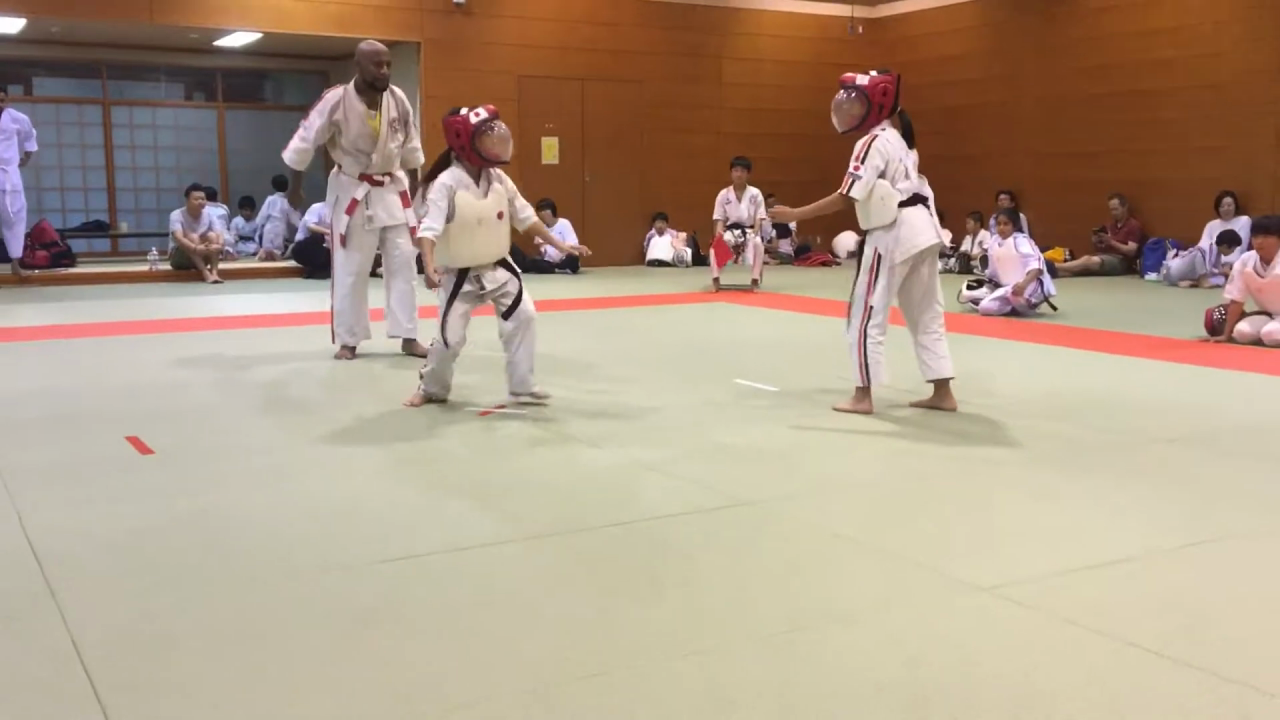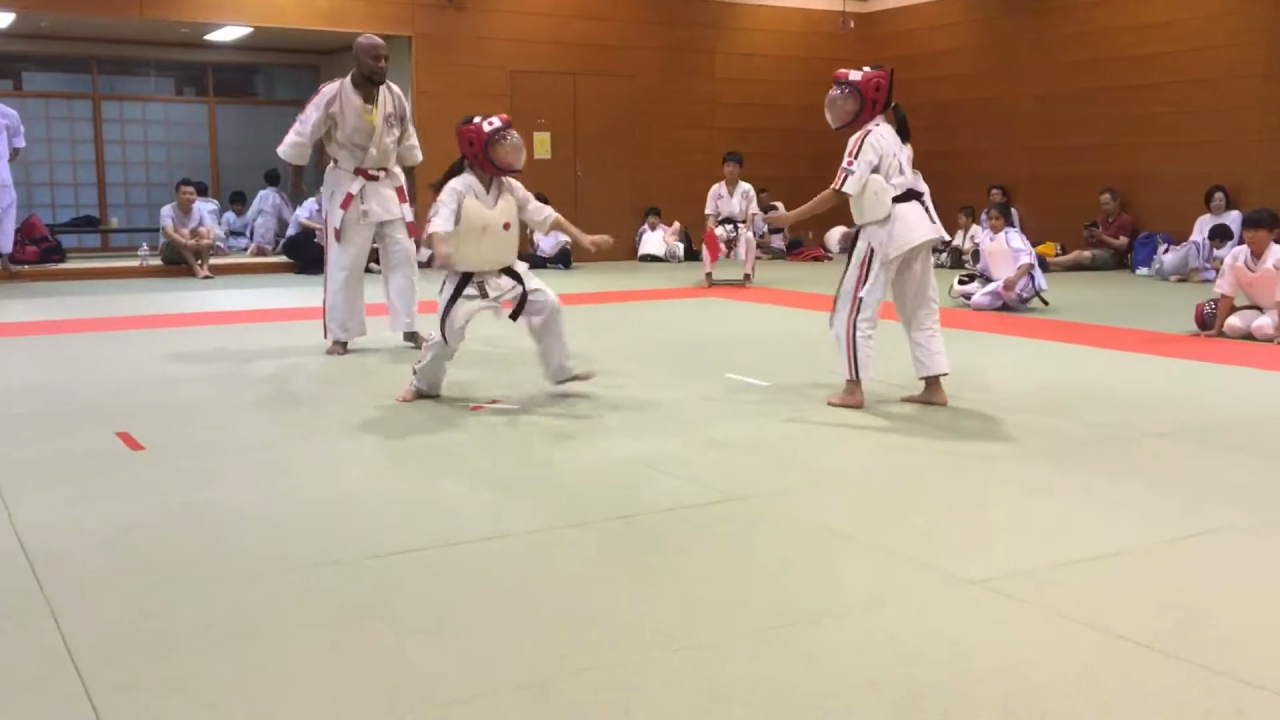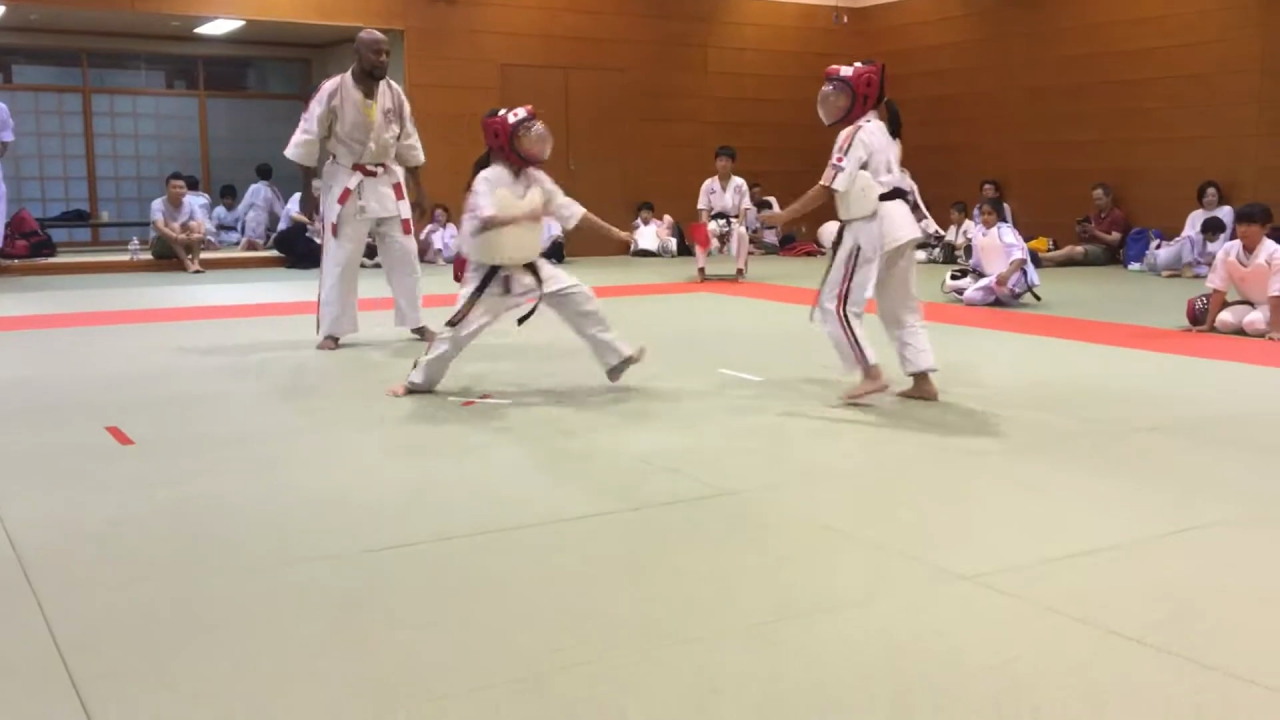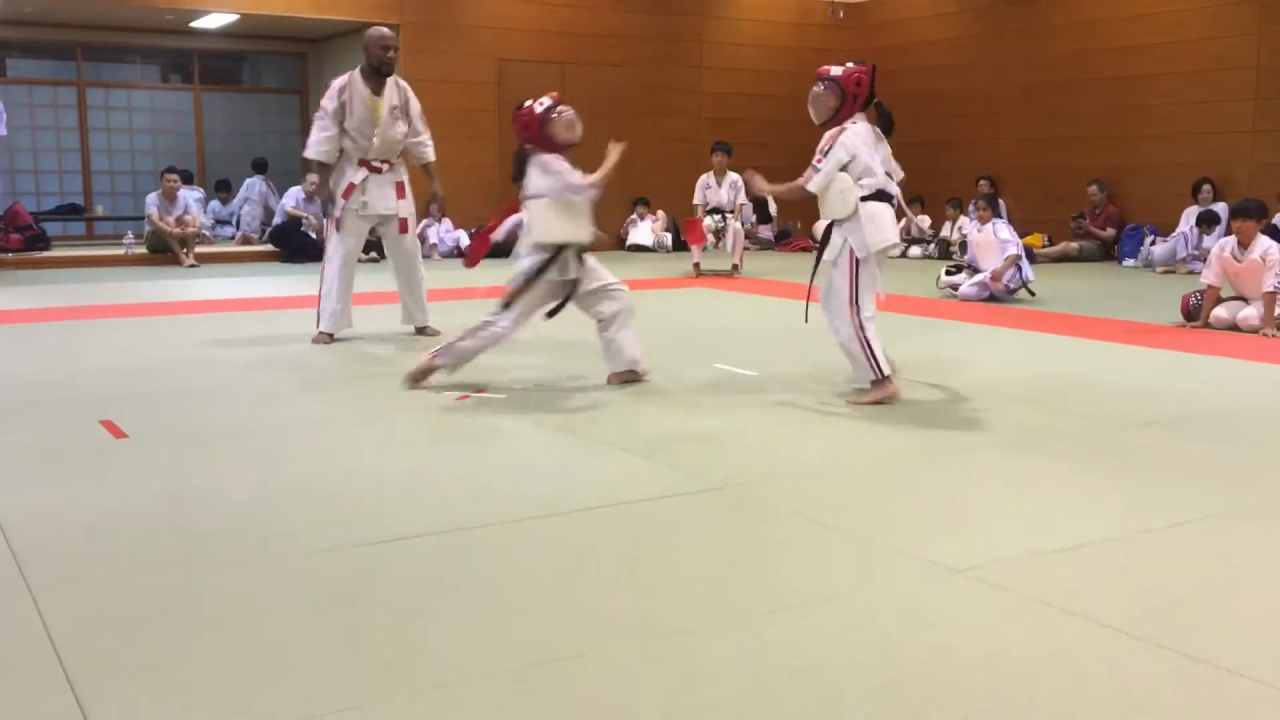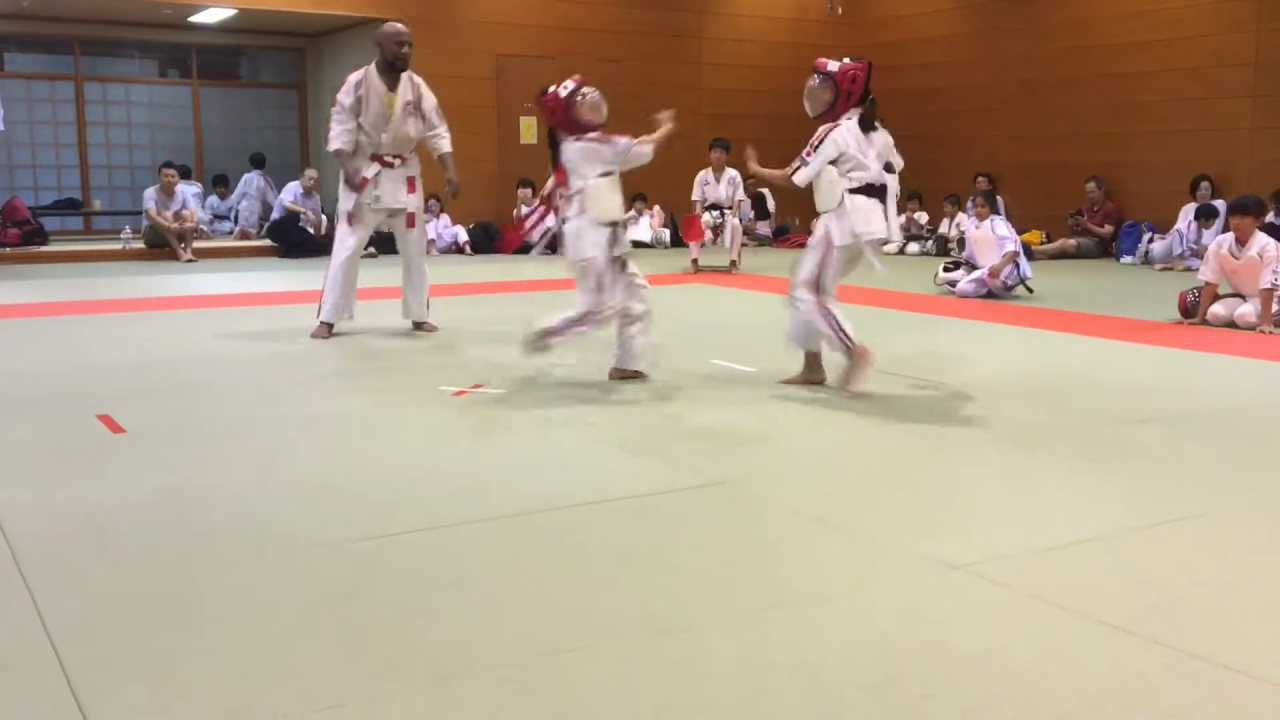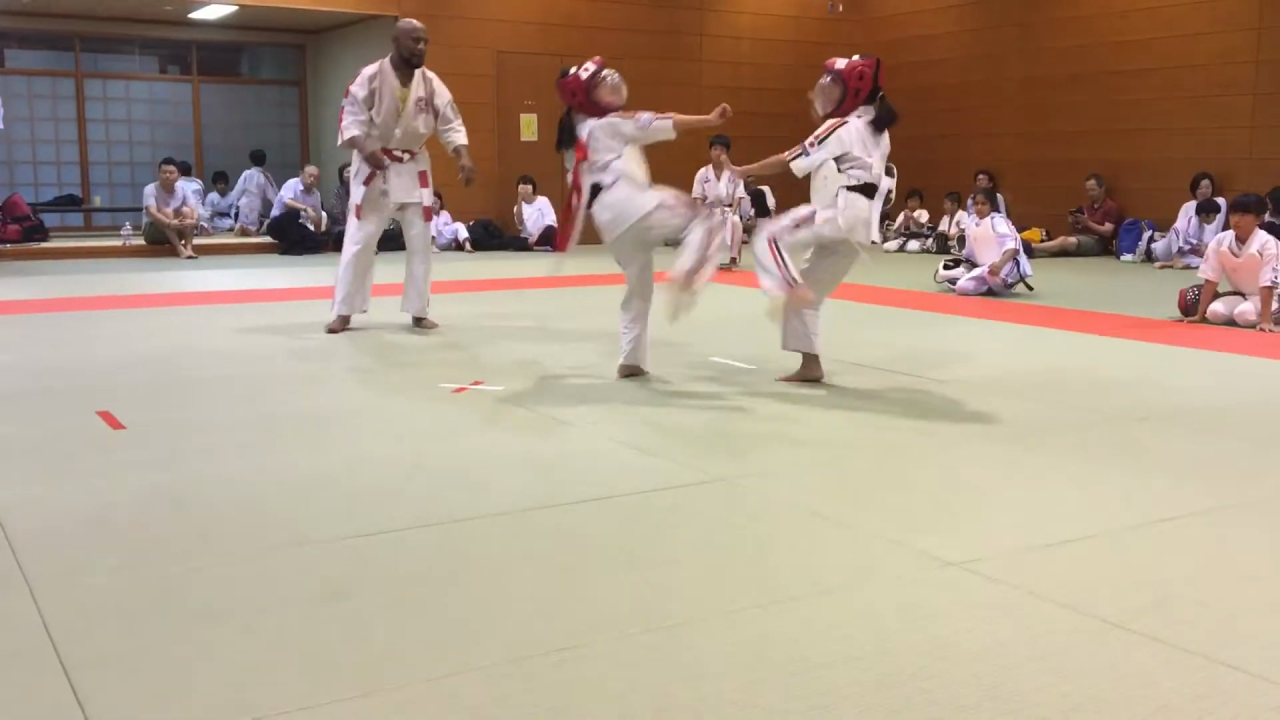
dt=0.1s
person 1, frame 1
left shoulder: (872, 144)
right shoulder: (898, 140)
left elbow: (845, 197)
left wrist: (795, 214)
left hip: (893, 236)
right hip: (919, 231)
left knee: (867, 315)
right knee: (926, 315)
left ankle: (863, 396)
right ankle: (942, 392)
person 1, frame 2
left shoulder: (865, 139)
right shoulder: (892, 135)
left elbow: (838, 192)
left wrist: (791, 217)
left hip: (886, 231)
right hip: (913, 227)
left knee: (853, 310)
right knee: (921, 311)
left ankle: (854, 389)
right ankle: (933, 387)
person 1, frame 3
left shoulder: (855, 135)
right shoulder: (883, 132)
left elbow: (830, 188)
left wrist: (786, 215)
left hip: (873, 226)
right hip: (897, 224)
left knee: (836, 306)
right knee: (902, 308)
left ankle: (871, 373)
right ankle: (922, 382)
person 1, frame 4
left shoulder: (840, 137)
right shoulder: (873, 133)
left elbow: (806, 186)
right elbow: (894, 177)
left wrist: (766, 188)
left hip: (857, 227)
right hip: (877, 223)
left knee: (849, 311)
right knee: (835, 305)
left ankle: (882, 382)
right ankle: (880, 375)
person 1, frame 5
left shoulder: (834, 132)
right shoulder: (873, 128)
left elbow: (793, 176)
right elbow: (895, 165)
left wrist: (755, 169)
left hip: (848, 218)
right hip: (870, 218)
left knee: (812, 296)
right knee: (809, 291)
left ankle: (855, 352)
right ankle: (812, 366)
person 1, frame 6
left shoulder: (840, 128)
right shoulder: (876, 128)
left elbow: (790, 162)
left wrist: (744, 170)
left hip: (840, 211)
right hip: (859, 218)
left knee: (766, 238)
right knee: (812, 289)
left ankle: (793, 292)
right ankle: (810, 364)
person 2, frame 1
left shoulder: (397, 99)
right shoulder: (335, 102)
left elbow: (411, 146)
right elbow: (305, 143)
left wrist: (415, 187)
right wrist: (295, 187)
left hip: (393, 191)
right hip: (353, 192)
left knee: (403, 264)
right knee: (351, 270)
left ankle: (408, 336)
right ankle: (348, 340)
person 2, frame 2
left shoulder: (394, 95)
right shoulder: (332, 95)
left elbow: (408, 144)
right elbow: (301, 138)
left wrist: (412, 186)
right wrist: (296, 183)
left hip: (389, 186)
right hip: (348, 187)
left knee: (402, 258)
right knee: (344, 265)
left ankle: (409, 328)
right ankle: (340, 336)
person 2, frame 3
left shoulder: (394, 91)
right shoulder: (333, 90)
left elbow: (408, 142)
right elbow: (307, 139)
left wrist: (418, 188)
right wrist: (306, 190)
left hip: (388, 181)
right hip: (347, 182)
left knee: (404, 255)
right knee: (340, 260)
left ankle: (415, 323)
right ankle: (332, 330)
person 2, frame 4
left shoulder: (401, 90)
right shoulder: (342, 87)
left elbow: (419, 139)
right elbow: (324, 138)
left wrist: (435, 182)
right wrist: (325, 184)
left hip: (393, 179)
right hip: (353, 178)
left knee: (407, 254)
right knee: (340, 255)
left ankle: (420, 319)
right ankle: (328, 326)
person 2, frame 5
left shoulder: (417, 85)
right shoulder: (358, 82)
left elbow: (436, 129)
right elbow: (341, 130)
left wrist: (450, 169)
right wrist: (348, 167)
left hip: (404, 173)
right hip: (364, 173)
left knee: (414, 248)
right knee: (347, 247)
left ankle: (418, 314)
right ankle: (328, 318)
person 2, frame 6
left shoulder: (430, 82)
right shoulder: (371, 76)
left elbow: (451, 124)
right elbow: (352, 120)
left wrist: (464, 157)
right wrist: (364, 149)
left hip: (414, 169)
right hip: (375, 167)
left knee: (420, 245)
right knee: (359, 241)
left ankle: (418, 312)
right ankle: (343, 311)
person 3, frame 1
left shoulder: (498, 180)
right shoulder: (447, 183)
left elbow: (524, 215)
right elbow: (427, 231)
left wrist: (558, 243)
right wrist: (429, 267)
left hip: (496, 266)
right hip: (458, 275)
left knee: (522, 316)
right knee: (449, 338)
left ankle: (522, 386)
right ankle: (433, 388)
person 3, frame 2
left shoulder: (511, 189)
right shoulder: (457, 189)
left elbow: (543, 215)
right elbow: (437, 228)
left wrist: (582, 238)
right wrist: (441, 253)
left hip: (504, 272)
right hip: (465, 279)
left knee: (546, 304)
right knee: (447, 335)
left ankle: (560, 371)
right ankle: (424, 385)
person 3, frame 3
left shoulder: (536, 179)
right shoulder: (488, 179)
left elbow: (569, 210)
right elbow: (481, 220)
left wrist: (611, 231)
right wrist: (517, 218)
left hip: (528, 267)
right hip: (491, 274)
left knee: (580, 300)
right knee: (460, 329)
left ankle: (616, 359)
right ankle: (417, 380)
person 3, frame 4
left shoulder: (553, 163)
right shoulder: (548, 164)
right elbow: (587, 189)
right wrist: (612, 160)
left hip: (572, 258)
right hip: (544, 259)
left knee: (615, 298)
right knee: (504, 319)
left ankle: (624, 366)
right ankle: (438, 360)
person 3, frame 5
left shoulder: (571, 148)
right shoulder: (588, 146)
right elbow: (637, 150)
right wrist: (665, 129)
left hip: (601, 235)
right hip: (591, 236)
left knee: (636, 294)
right knee: (603, 306)
left ankle: (627, 363)
right ankle: (548, 333)
person 3, frame 6
left shoulder: (584, 130)
right shoulder: (611, 125)
right elbow: (660, 125)
right wrist: (710, 120)
left hip: (613, 215)
right hip: (631, 206)
left knee: (639, 287)
right knee: (702, 222)
left ankle: (631, 360)
right ankle: (686, 276)
